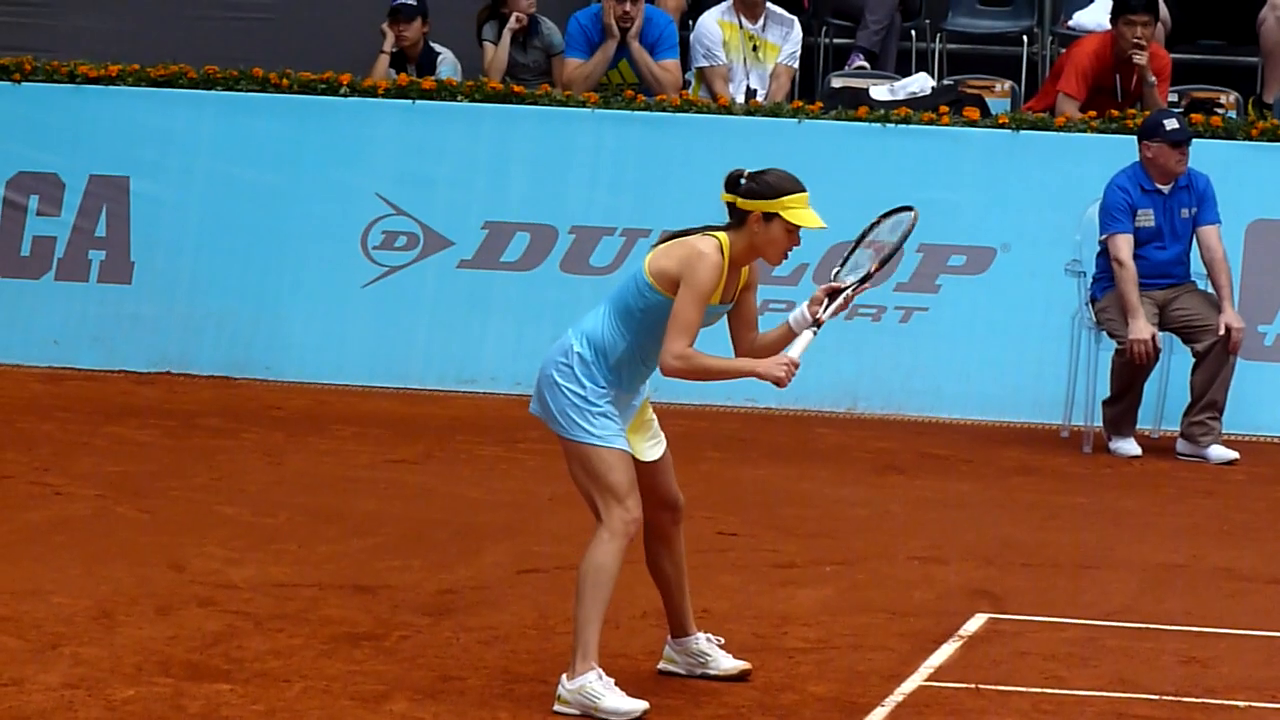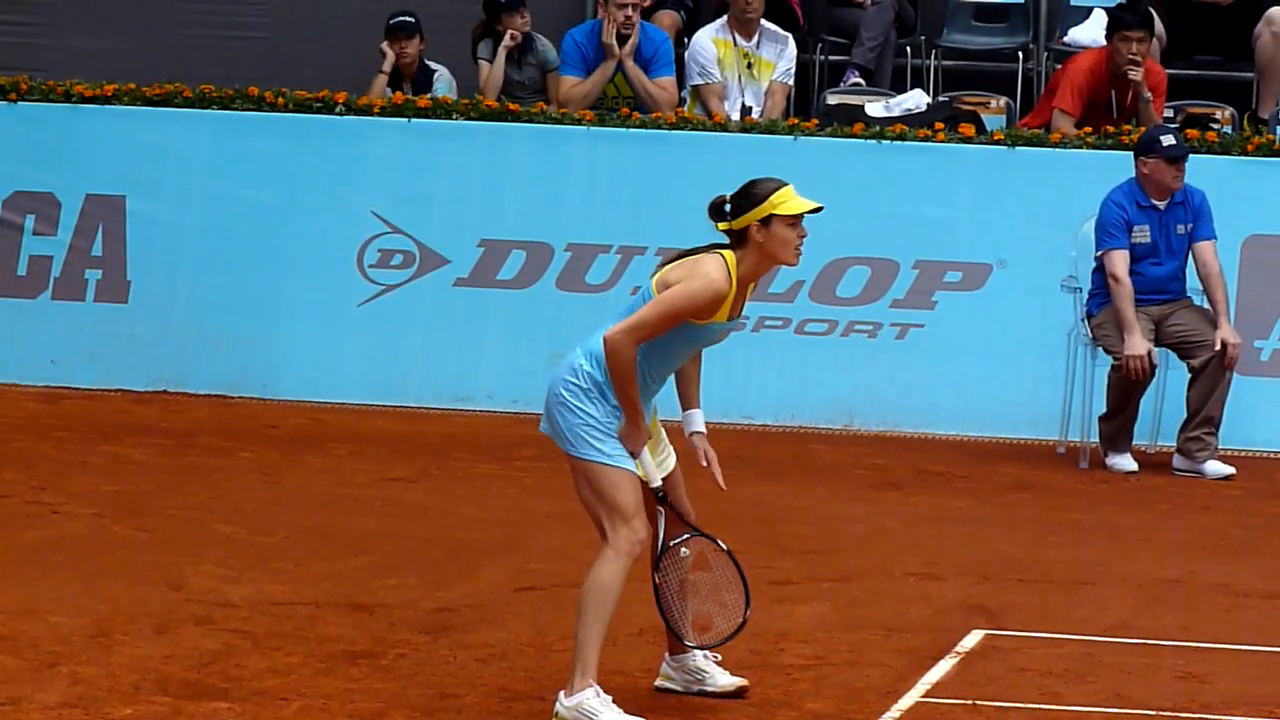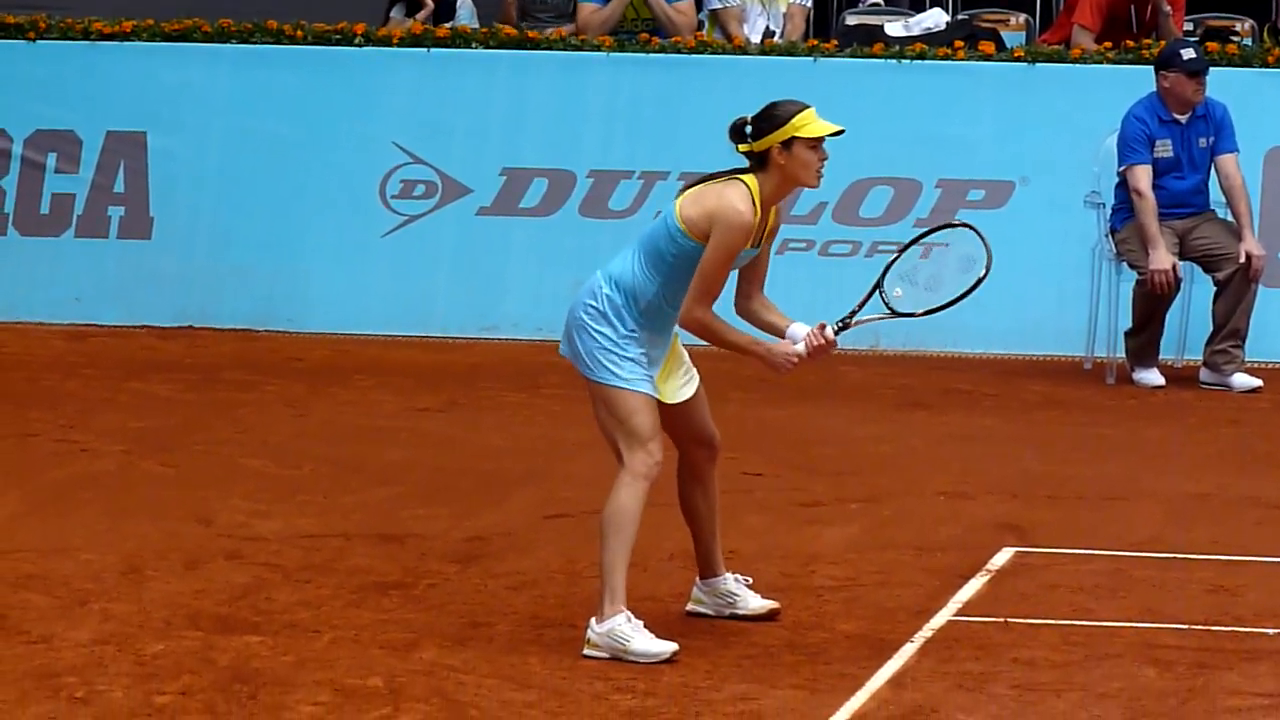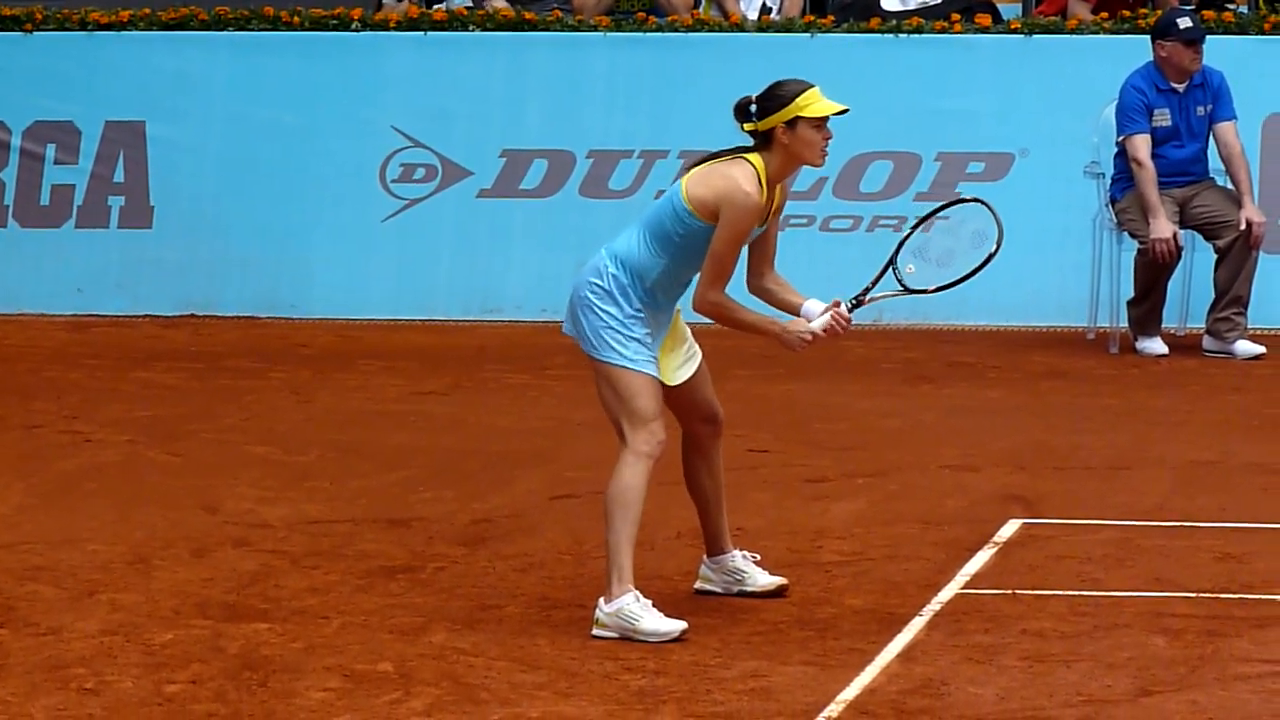
dt=1s
person 1, frame 1
left shoulder: (742, 268)
right shoulder: (704, 257)
left elbow: (748, 347)
right elbow: (675, 360)
left wrist: (805, 316)
right wrist: (758, 368)
left hip: (622, 388)
right hip: (581, 379)
left knee: (666, 511)
right knee: (622, 517)
left ankle: (685, 644)
person 1, frame 2
left shoulder: (743, 279)
right shoulder: (713, 280)
right elbow: (619, 338)
left wrist: (695, 427)
right wrist: (635, 420)
left hip: (625, 402)
right hip: (589, 394)
right knee: (626, 537)
left ankle: (682, 662)
person 1, frame 3
left shoulder: (767, 210)
right shoulder: (737, 210)
left elbow: (749, 300)
right elbow: (694, 314)
left wrist: (798, 333)
right wrist: (765, 352)
left hip: (651, 327)
right hip: (609, 321)
left knee: (702, 448)
right knee: (642, 460)
left ankle: (713, 585)
right ankle: (610, 620)
person 1, frame 4
left shoulder: (771, 187)
right shoulder: (742, 191)
left elbow: (761, 278)
right elbow: (709, 299)
left wrist: (812, 310)
right wrist: (780, 331)
left hip: (653, 305)
right hip: (612, 299)
left knee: (705, 424)
right knee: (645, 439)
left ankle: (720, 562)
right ankle: (618, 599)
person 2, frame 1
left shoulder: (1199, 184)
right shoulder: (1121, 188)
left elbow: (1213, 249)
right elbow: (1122, 259)
left wrist: (1228, 308)
right wrist: (1136, 319)
left hip: (1177, 288)
right hip: (1120, 289)
left knee: (1224, 332)
right knee: (1140, 344)
left ankle: (1198, 435)
right ankle: (1119, 431)
person 2, frame 2
left shoulder: (1195, 200)
right shoulder: (1117, 204)
left elbow: (1209, 265)
right elbow: (1118, 275)
left wrist: (1224, 323)
right wrist: (1132, 335)
left hip: (1174, 304)
right hip: (1116, 305)
left knee: (1220, 348)
right knee: (1136, 360)
left ankle: (1195, 451)
right ankle: (1116, 446)
person 2, frame 3
left shoulder: (1216, 114)
right shoulder: (1139, 119)
left elbow: (1231, 177)
right elbow: (1141, 190)
left wrist: (1248, 236)
right wrist: (1156, 249)
left hip: (1197, 218)
right hip: (1140, 220)
left knee: (1245, 261)
right knee: (1161, 275)
left ankle: (1222, 364)
right ankle: (1142, 361)
person 2, frame 4
left shoulder: (1213, 82)
right shoulder: (1137, 88)
left elbow: (1230, 145)
right elbow: (1140, 159)
left wrist: (1248, 203)
right wrist: (1157, 218)
left hip: (1197, 186)
right hip: (1140, 189)
left knee: (1245, 228)
right knee: (1162, 243)
left ankle: (1224, 332)
right ankle: (1146, 330)
